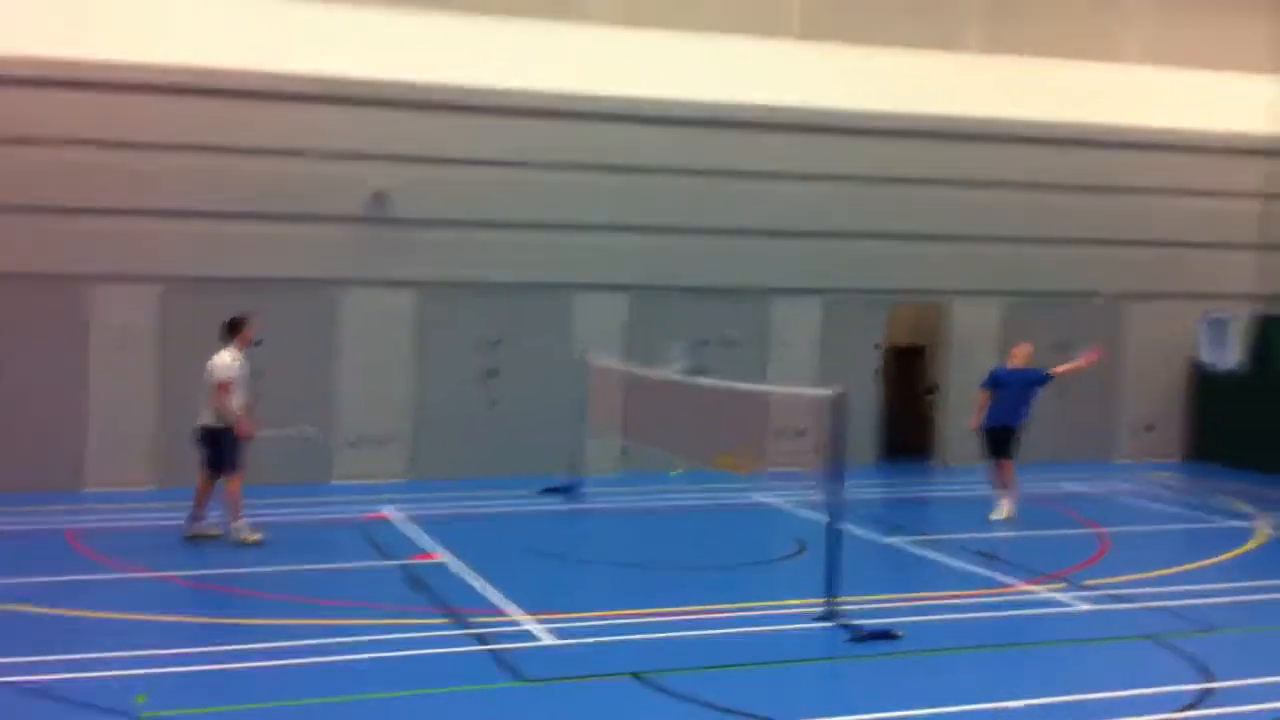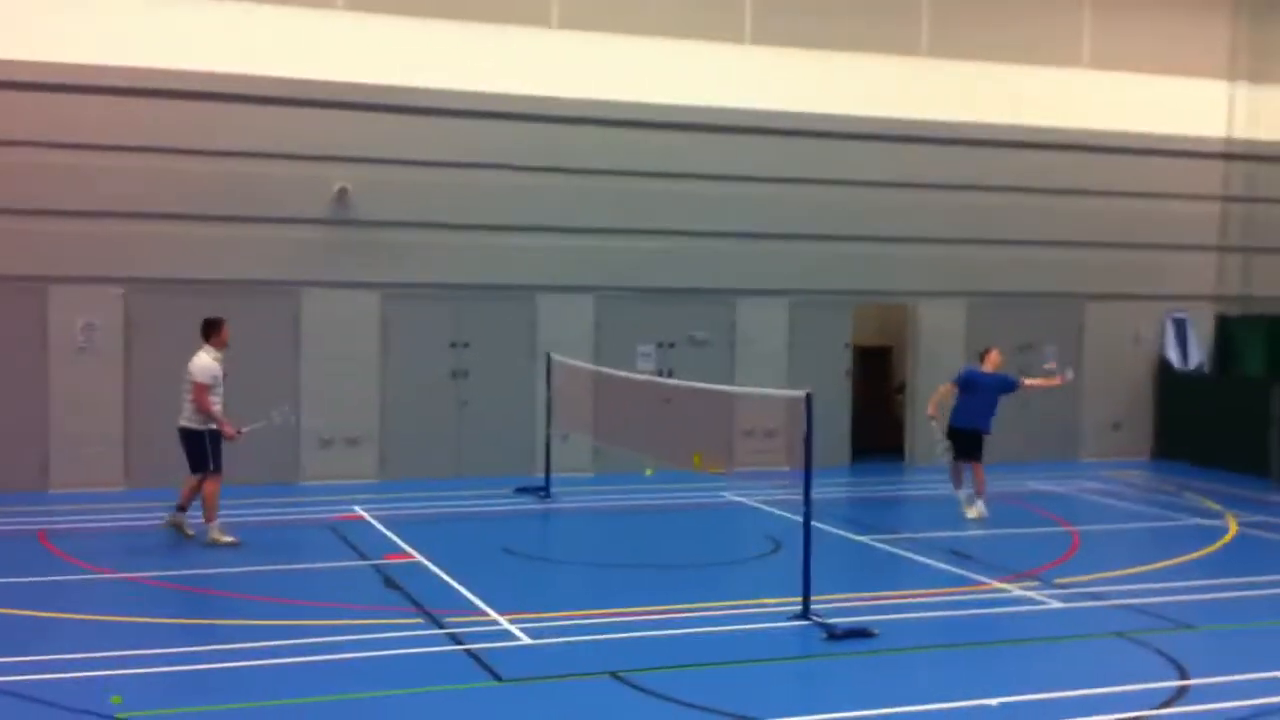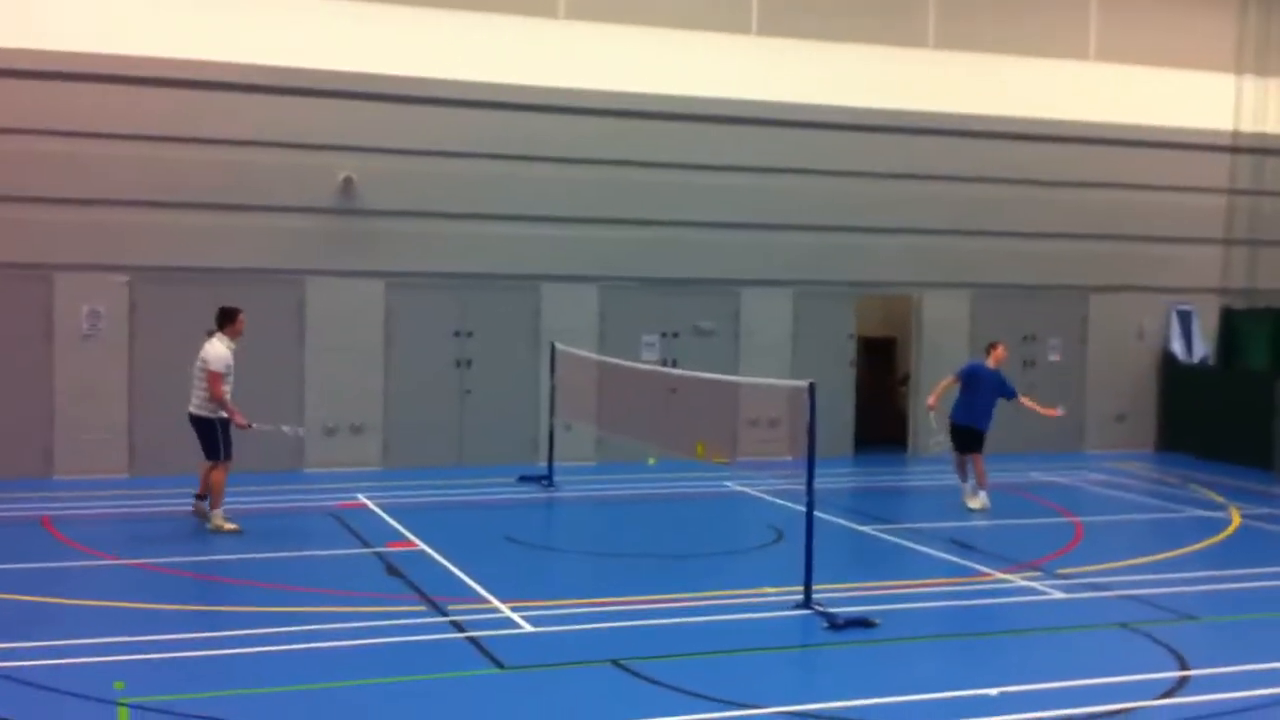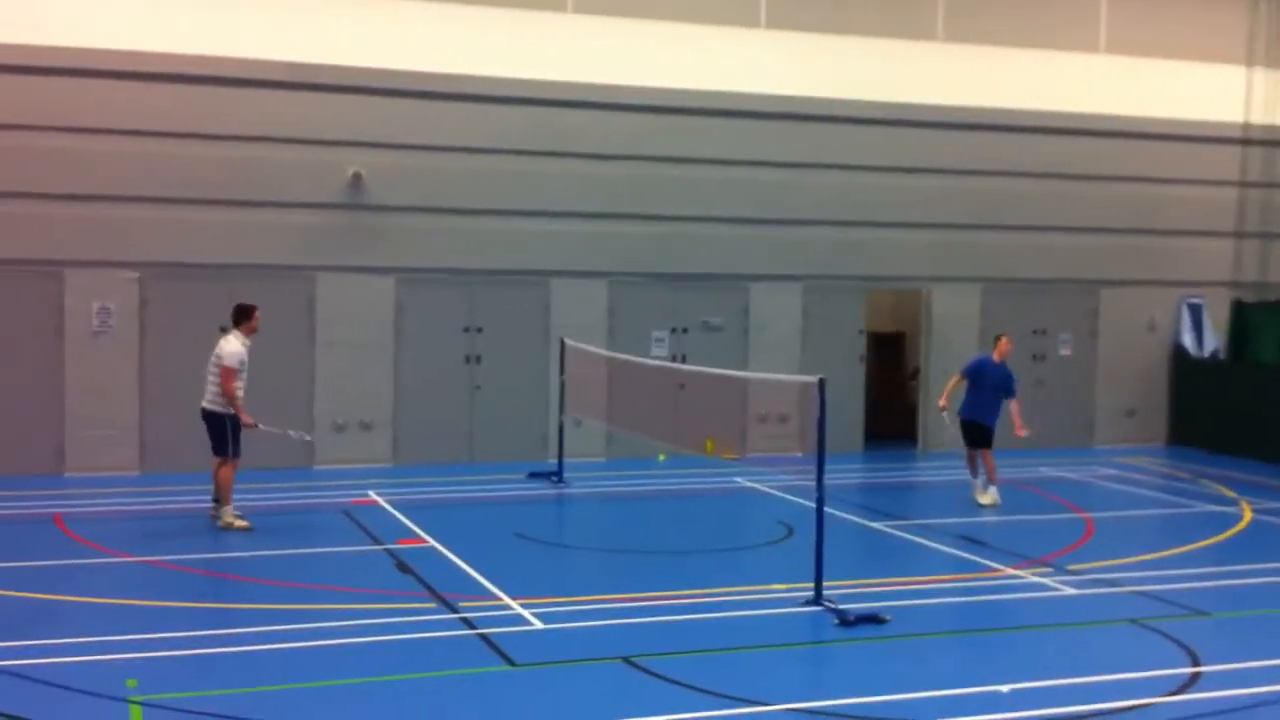
dt=0.2s
person 1, frame 1
left shoulder: (236, 360)
right shoulder: (226, 361)
right elbow: (220, 400)
left wrist: (245, 421)
right wrist: (240, 425)
left hip: (224, 427)
right hip: (221, 427)
left knee: (210, 475)
right knee: (233, 475)
left ankle: (196, 524)
right ankle: (239, 529)
person 1, frame 2
left shoulder: (210, 360)
right shoulder: (205, 363)
right elbow: (201, 403)
left wrist: (222, 423)
right wrist: (223, 426)
left hip: (196, 428)
right hip: (201, 429)
left knee: (201, 475)
right knee: (213, 477)
left ankle: (178, 514)
right ankle: (213, 531)
person 1, frame 3
left shoulder: (215, 345)
right shoulder: (220, 352)
right elbow: (215, 391)
left wrist: (230, 412)
right wrist: (234, 415)
left hip: (202, 413)
right hip: (211, 416)
left knee: (214, 461)
right knee: (221, 464)
left ankle: (200, 501)
right ankle: (217, 518)
person 1, frame 4
left shoulder: (231, 341)
right shoulder: (235, 348)
right elbow: (227, 386)
left wrist: (238, 411)
right wrist: (241, 414)
left hip: (215, 409)
right hip: (222, 412)
left knee: (222, 459)
right knee: (229, 461)
left ankle: (219, 505)
right ankle: (226, 515)
person 2, frame 1
left shoulder: (1031, 375)
right shoulder: (998, 373)
left elbow: (1056, 372)
right elbow: (985, 395)
left wrist: (1082, 362)
right wrist: (977, 418)
left hip: (1009, 425)
right hip: (992, 424)
left knee: (1005, 463)
right knee: (996, 462)
left ankle: (1007, 502)
right ankle: (1002, 501)
person 2, frame 2
left shoulder: (1001, 380)
right shoulder: (970, 374)
left elbow: (1026, 382)
right elbow: (949, 387)
left wrist: (1051, 382)
right wrist: (932, 405)
left hip: (975, 429)
right hip: (957, 426)
left knee: (975, 465)
right knee: (955, 463)
left ankle: (979, 504)
right ankle: (962, 498)
person 2, frame 3
left shoulder: (1000, 380)
right shoulder: (974, 368)
left elbow: (1020, 399)
right elbow: (952, 380)
left wrist: (1043, 411)
right wrist: (934, 396)
left hip: (977, 425)
right hip: (959, 421)
left knee: (976, 458)
right knee: (960, 457)
left ankle: (982, 496)
right ankle: (967, 490)
person 2, frame 4
left shoulder: (1006, 374)
right shoulder: (980, 363)
left elbow: (1012, 400)
right elbow: (959, 377)
left wrist: (1018, 424)
right wrist: (944, 397)
left hip: (987, 420)
right hip: (969, 416)
left knee: (986, 454)
right knee: (972, 452)
left ankle: (992, 491)
right ankle: (977, 485)
